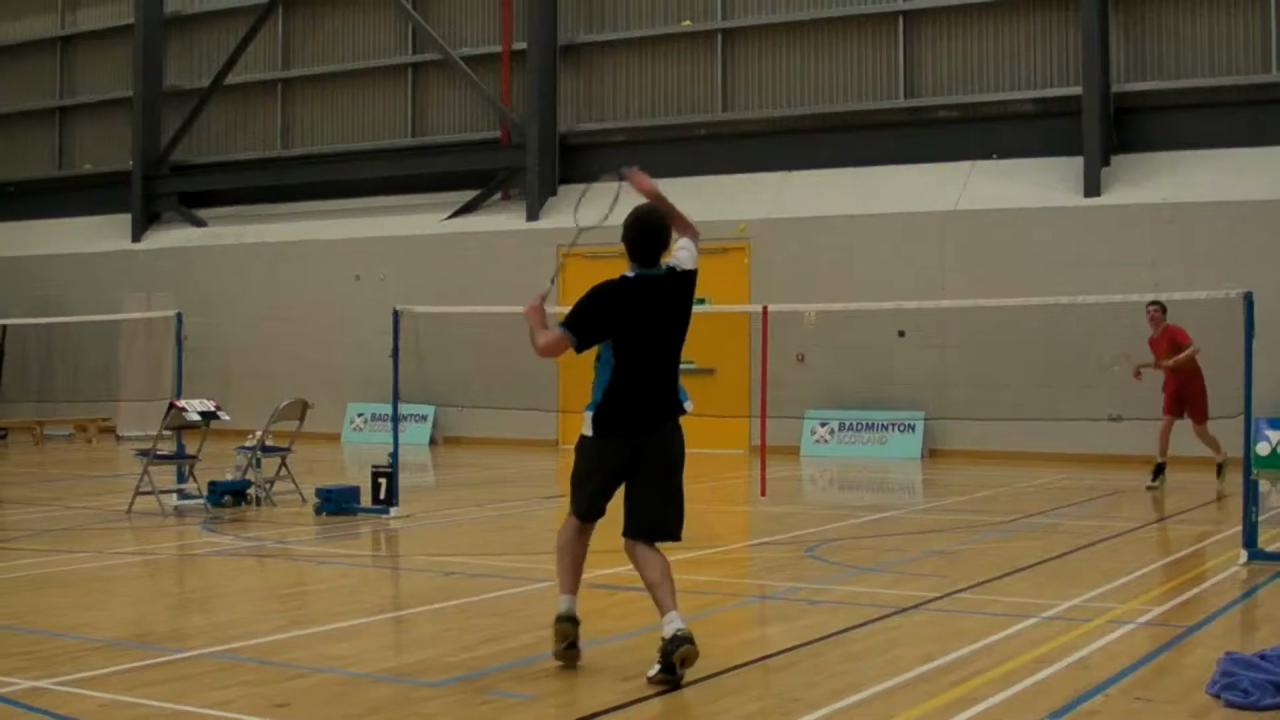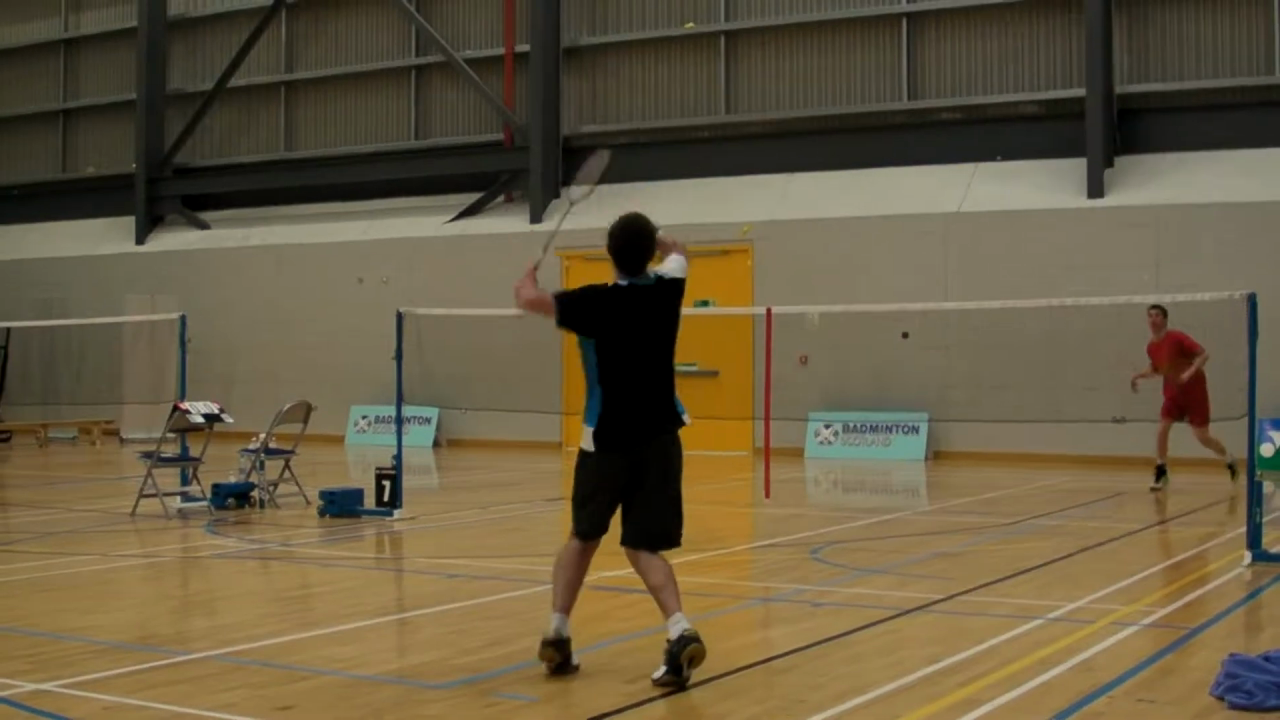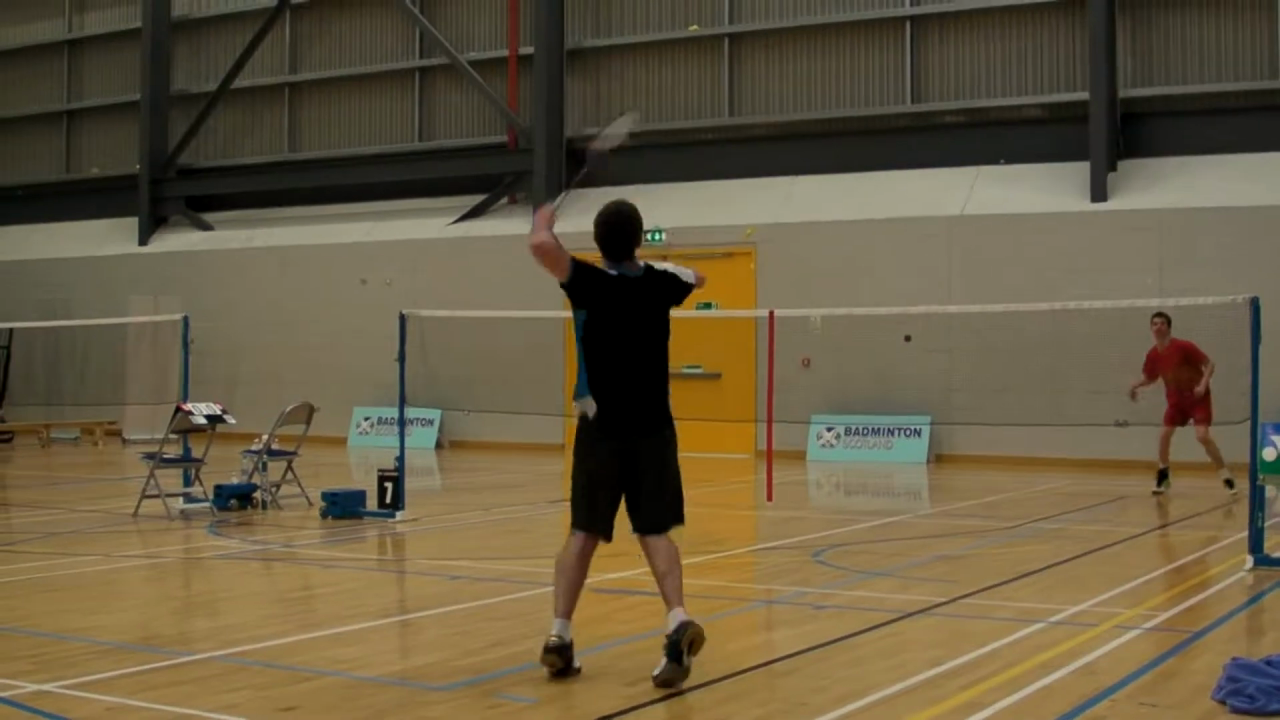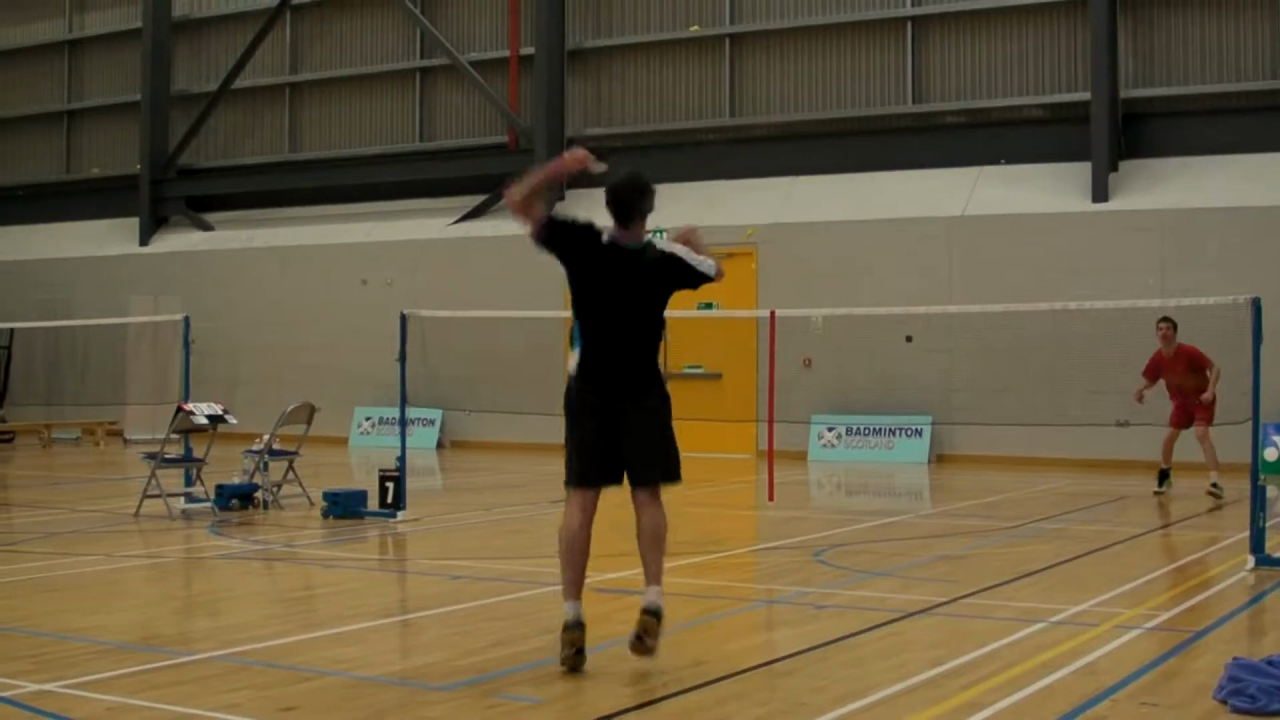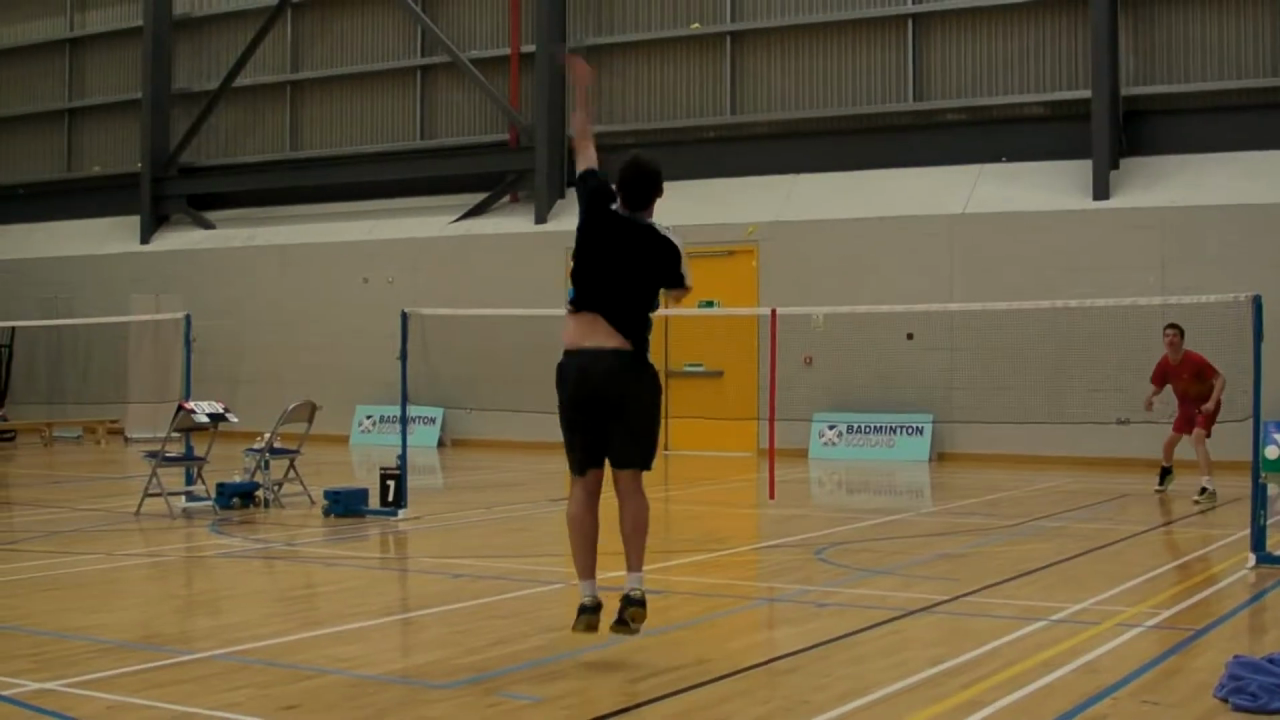
dt=0.1s
person 1, frame 1
left shoulder: (608, 296)
right shoulder: (679, 283)
left elbow: (549, 347)
right elbow: (689, 235)
left wrist: (535, 313)
right wrist: (655, 196)
left hip: (608, 431)
right hip: (661, 433)
left knee: (579, 521)
right knee: (641, 542)
left ankle: (567, 615)
right ankle: (674, 628)
person 1, frame 2
left shoulder: (600, 302)
right shoulder: (666, 289)
left elbow: (528, 301)
right elbow: (677, 251)
left wrist: (527, 276)
right wrist: (655, 234)
left hip: (607, 444)
right hip: (660, 442)
left knee: (581, 540)
right knee: (646, 551)
left ankle: (557, 635)
right ankle: (680, 632)
person 1, frame 3
left shoulder: (592, 285)
right shoulder: (660, 283)
left elbow: (542, 246)
right elbow: (698, 278)
left wrist: (544, 218)
right wrist: (643, 243)
left hip: (601, 434)
right hip: (653, 432)
left knee: (582, 534)
right knee: (655, 536)
left ankle: (559, 639)
right ankle: (678, 623)
person 1, frame 4
left shoulder: (585, 248)
right shoulder: (665, 260)
left elbow: (517, 202)
right elbow: (714, 270)
left wrist: (563, 165)
right wrist: (692, 243)
left hip: (586, 399)
right hip: (642, 402)
left knee: (581, 502)
right knee: (646, 497)
left ankle: (573, 620)
right ankle: (652, 602)
person 1, frame 5
left shoulder: (597, 216)
right shoulder: (664, 248)
left elbow: (583, 150)
right elbow: (679, 292)
left wrist: (582, 89)
left hip: (577, 367)
right hip: (629, 370)
left knee: (584, 483)
right knee: (628, 481)
left ankle: (587, 598)
right ankle: (634, 591)
person 2, frame 1
left shoulder: (1174, 331)
right shoulder: (1152, 341)
left elbow: (1195, 348)
left wrist: (1173, 361)
right wrist: (1142, 365)
left hip: (1193, 384)
right hip: (1173, 386)
left knee: (1201, 432)
right knee: (1165, 428)
left ankle: (1220, 458)
right ankle: (1159, 469)
person 2, frame 2
left shoulder: (1178, 338)
right shoulder: (1151, 347)
left elbow: (1203, 354)
left wrist: (1189, 373)
right wrist: (1138, 376)
left hip: (1194, 391)
right hip: (1173, 392)
left knee: (1202, 437)
right knee: (1162, 431)
left ankle: (1228, 459)
right ankle: (1161, 472)
person 2, frame 3
left shoulder: (1183, 346)
right shoulder: (1152, 355)
left elbow: (1209, 363)
right elbow: (1149, 377)
left wrist: (1203, 385)
right wrist: (1136, 386)
left hip: (1197, 396)
right hip: (1176, 398)
left knee: (1202, 436)
right knee: (1164, 436)
left ankle: (1225, 475)
right ankle: (1163, 476)
person 2, frame 4
left shoulder: (1189, 352)
right shoulder: (1156, 359)
left elbow: (1214, 368)
right elbow: (1150, 380)
left wrist: (1210, 392)
right wrist: (1141, 390)
left hip: (1201, 398)
right hip: (1181, 400)
left knee: (1201, 434)
right knee: (1169, 439)
left ankle: (1215, 482)
right ankle: (1164, 478)
person 2, frame 5
left shoulder: (1195, 360)
right shoulder: (1163, 364)
left elbow: (1220, 378)
right elbow: (1158, 385)
left wrist: (1213, 402)
right wrist: (1150, 397)
left hip: (1205, 405)
right hip: (1187, 406)
left knee: (1197, 437)
right knee: (1169, 443)
left ankle: (1208, 487)
right ankle: (1166, 473)
